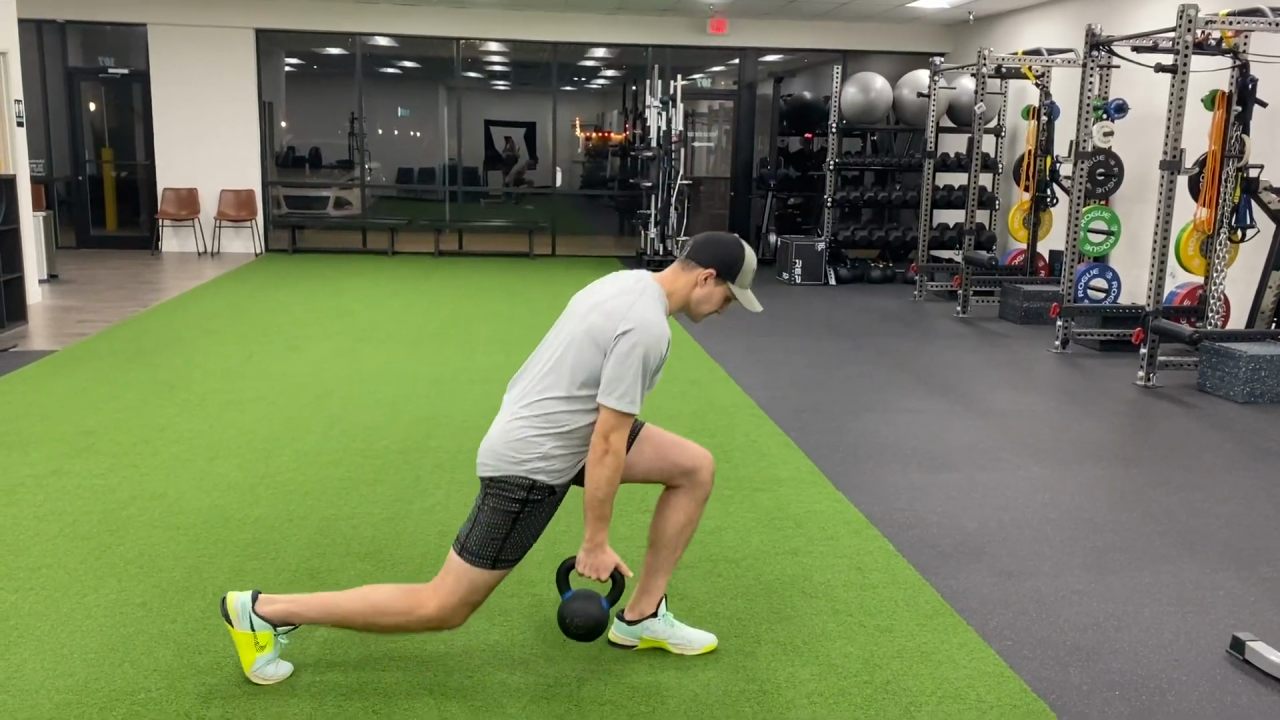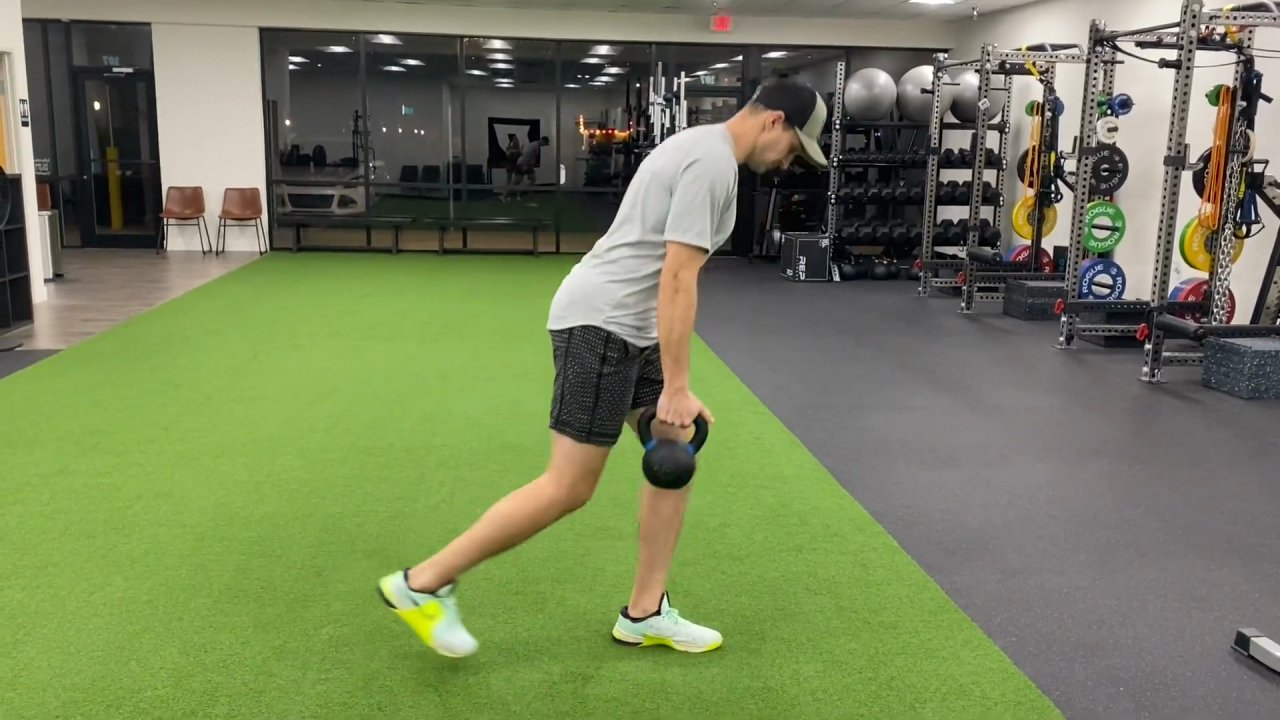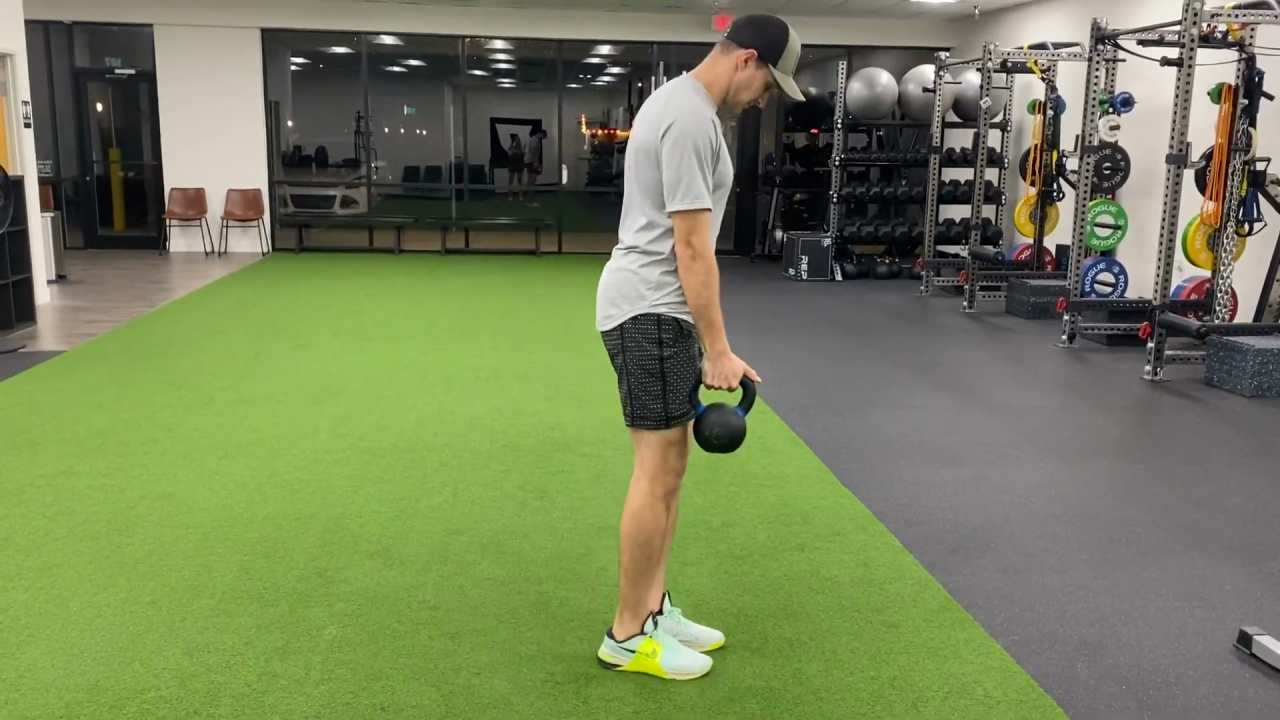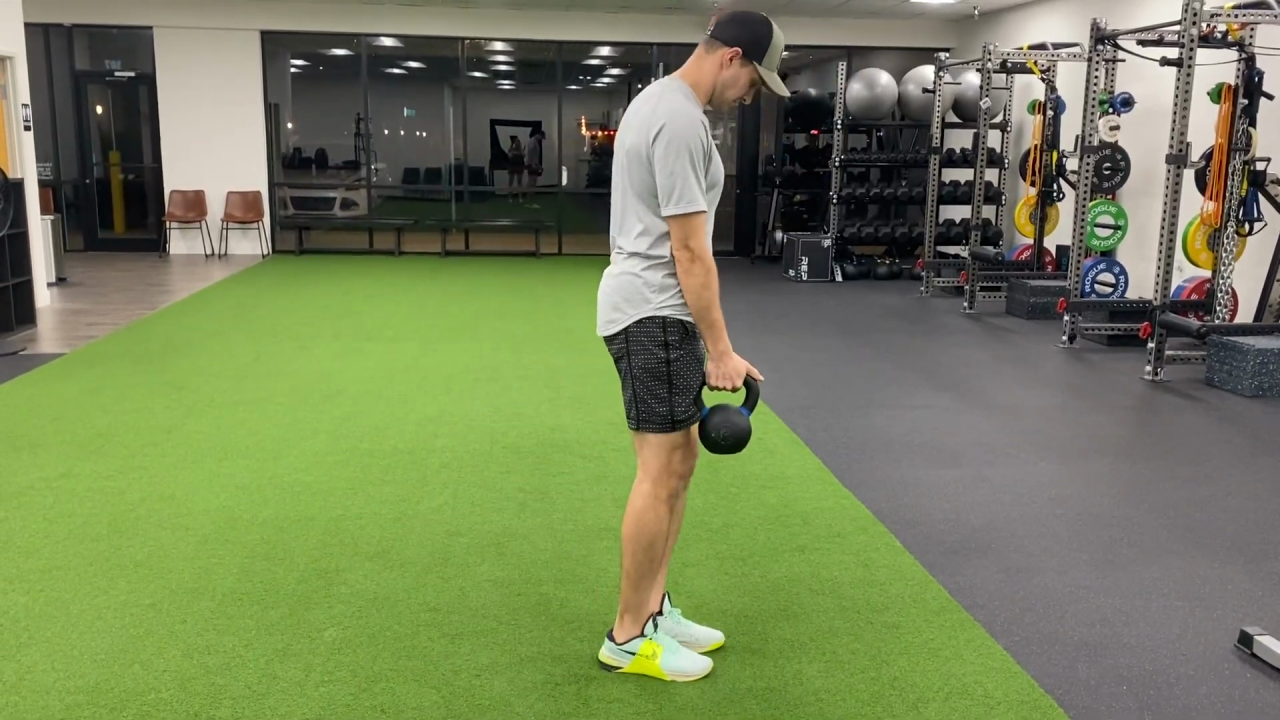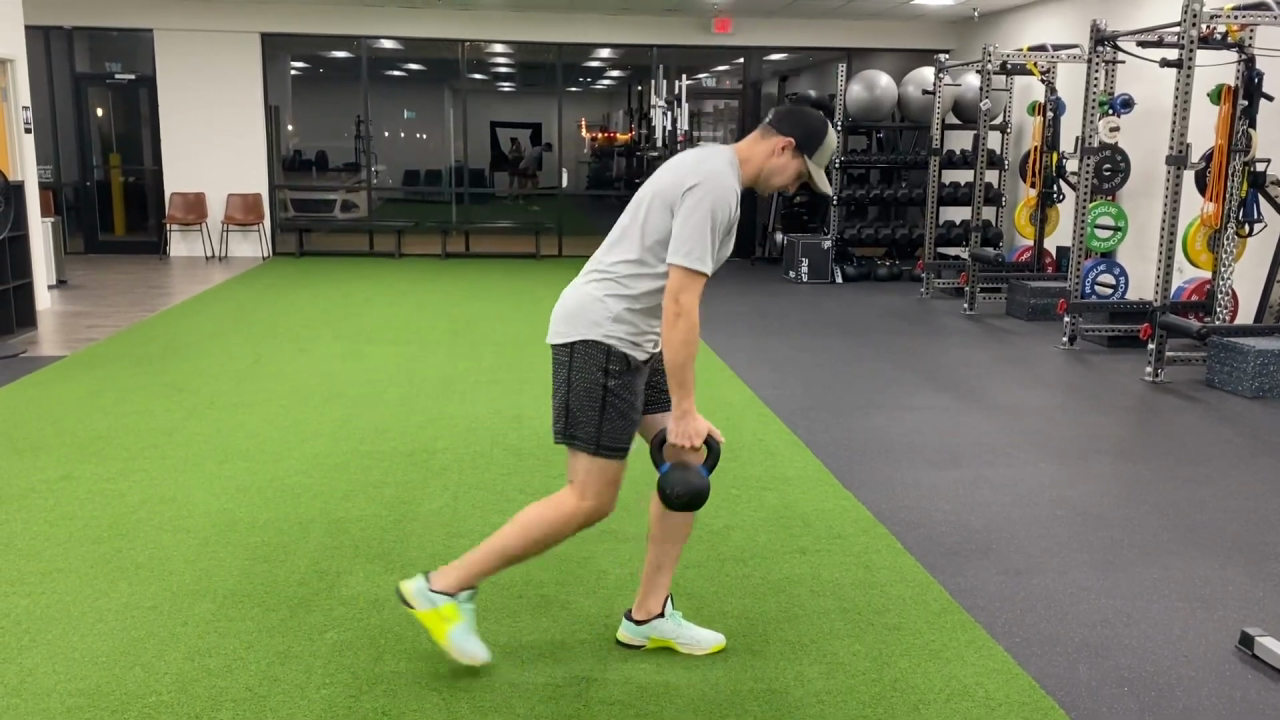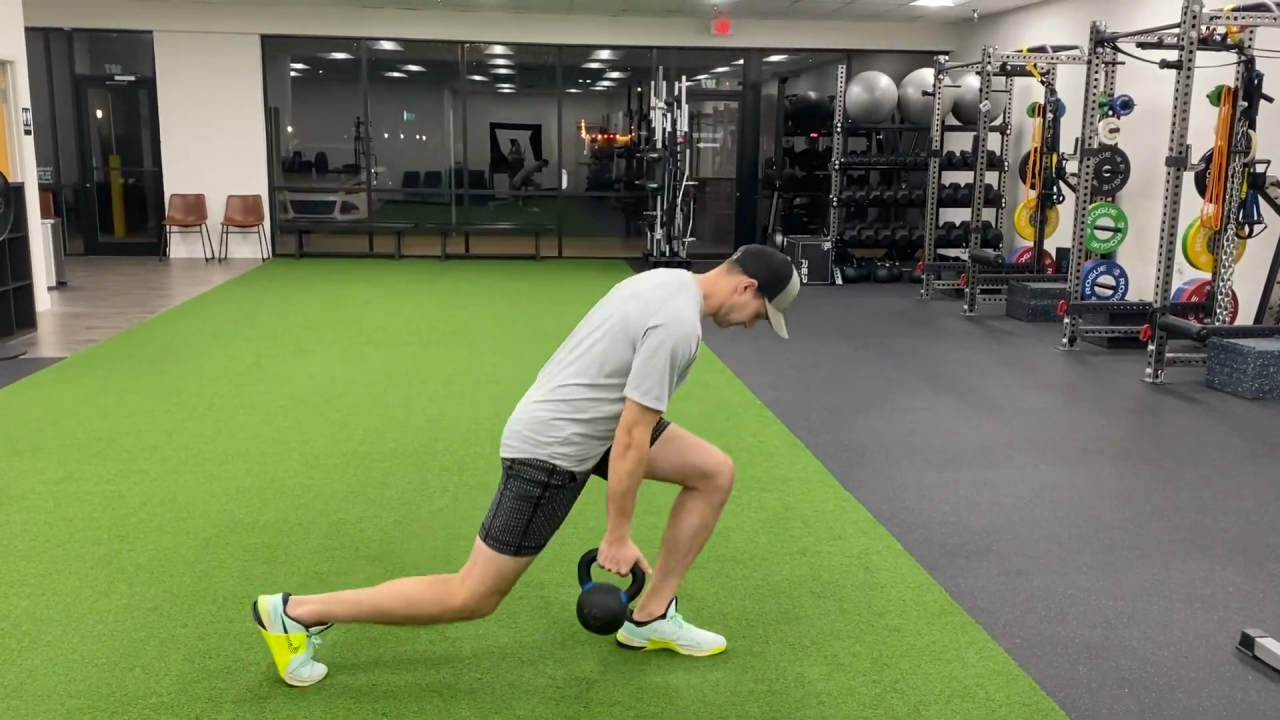
dt=0.4s
person 1, frame 1
left shoulder: (626, 282)
right shoulder: (647, 329)
right elbow: (607, 445)
right wrist: (595, 543)
left hip: (542, 432)
right hip: (532, 461)
left knee: (695, 469)
right knee: (441, 608)
left ankle: (642, 616)
right ankle: (263, 613)
person 1, frame 2
left shoulder: (702, 146)
right shoulder: (715, 163)
right elbow: (678, 279)
right wrist: (676, 388)
left hip: (632, 322)
right hip: (602, 322)
right knee: (566, 488)
left ankle: (644, 612)
right ankle: (422, 585)
person 1, frame 3
left shoulder: (679, 101)
right shoulder: (692, 118)
right elbow: (692, 248)
right wrist: (718, 351)
left hip: (654, 305)
right hip: (652, 311)
left knee: (668, 467)
right knee: (659, 476)
left ankle: (651, 613)
right ankle: (627, 636)
person 1, frame 4
left shoulder: (658, 102)
right shoulder: (680, 120)
right elbow: (690, 251)
right wrist: (720, 351)
left hip: (648, 307)
right hip: (657, 314)
left knee: (675, 468)
right knee: (662, 476)
left ankle: (652, 614)
right ankle: (628, 638)
person 1, frame 5
left shoulder: (708, 168)
right shoulder: (717, 186)
right elbow: (680, 306)
right wrist: (685, 411)
left hip: (632, 336)
right hip: (601, 335)
left knee: (692, 463)
right knee: (590, 499)
left ankle: (649, 615)
right ankle: (443, 588)
person 1, frame 6
left shoulder: (668, 281)
right shoulder: (678, 325)
right elbow: (632, 439)
right wrist: (618, 538)
left hip: (579, 424)
right hip: (552, 447)
left knee: (715, 474)
right knee: (473, 597)
left ankle: (650, 617)
right ankle: (296, 614)
